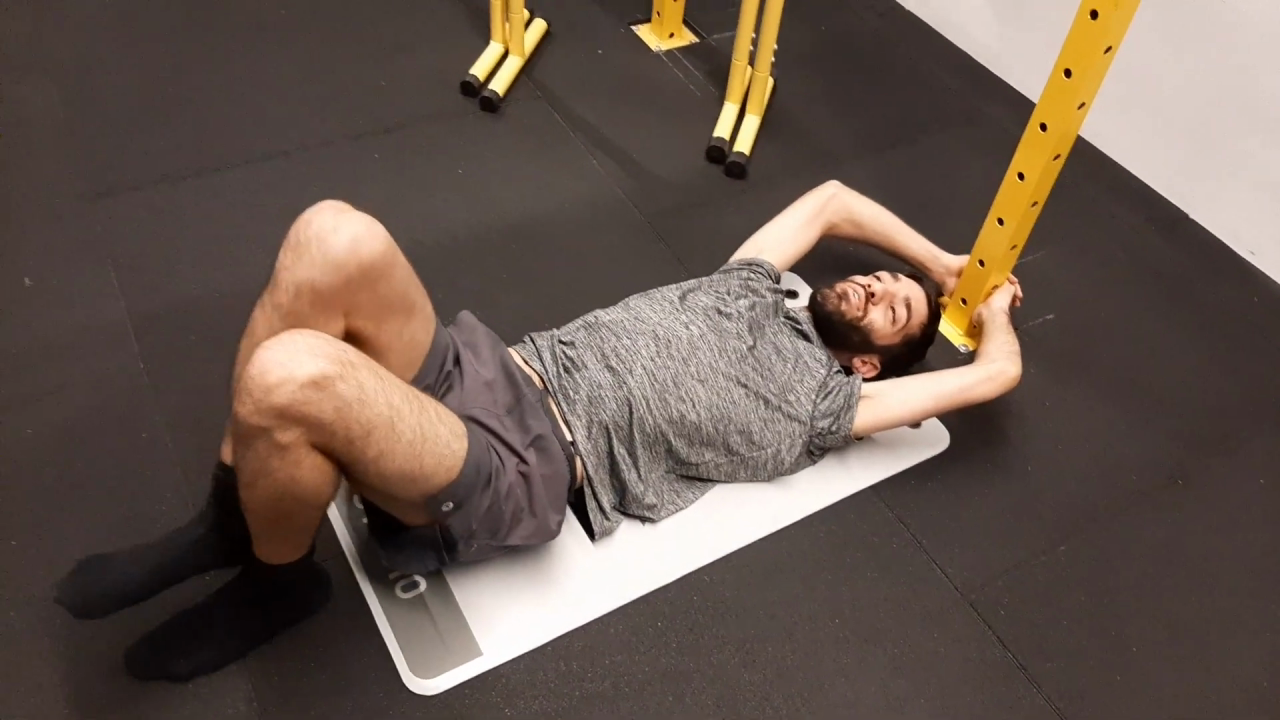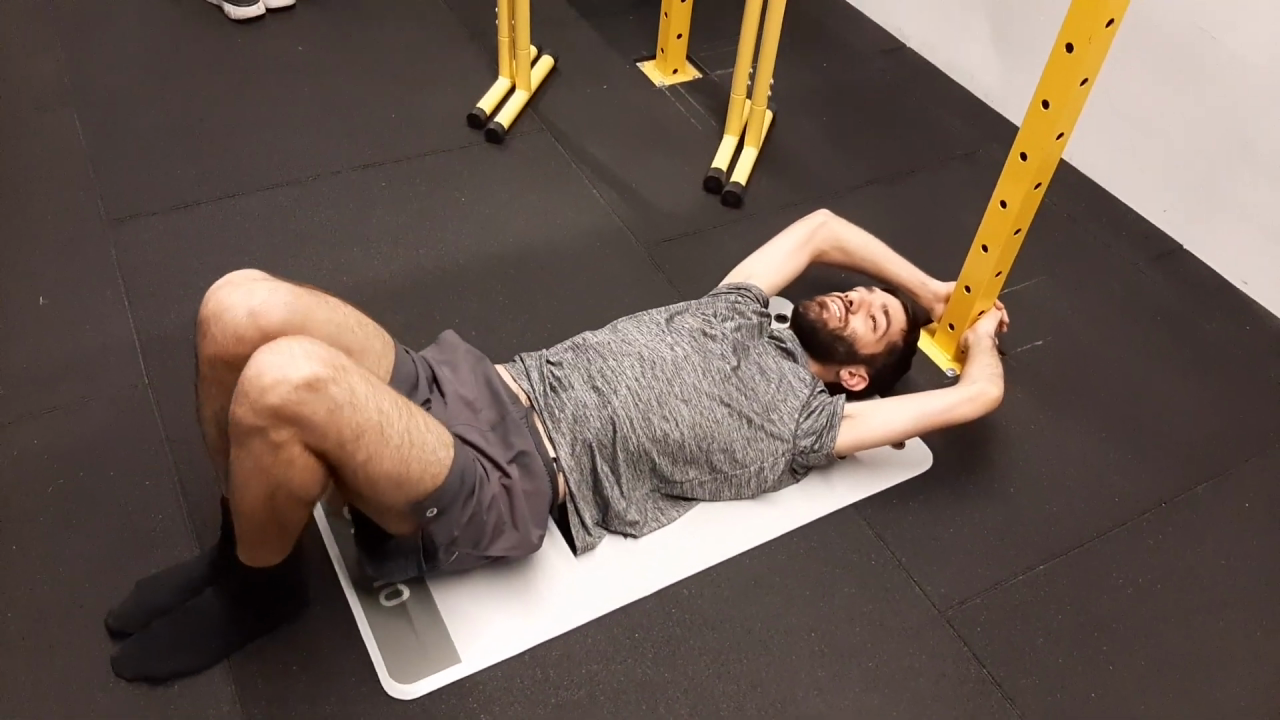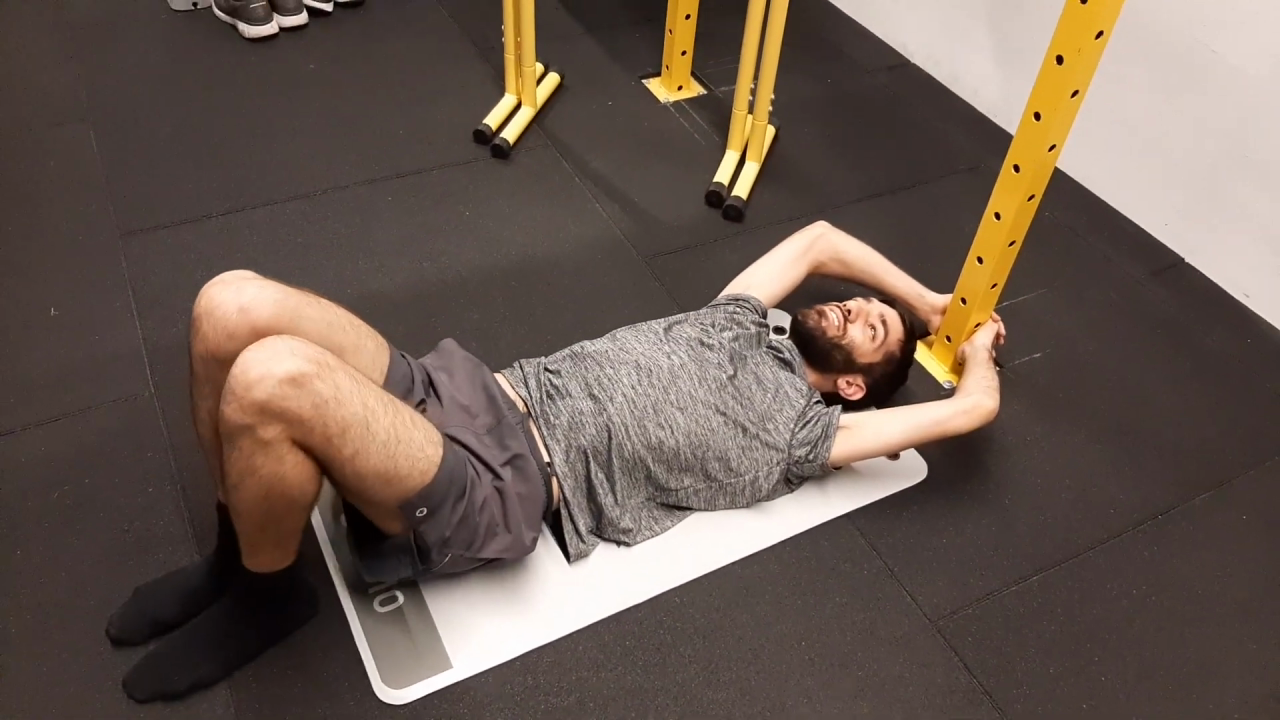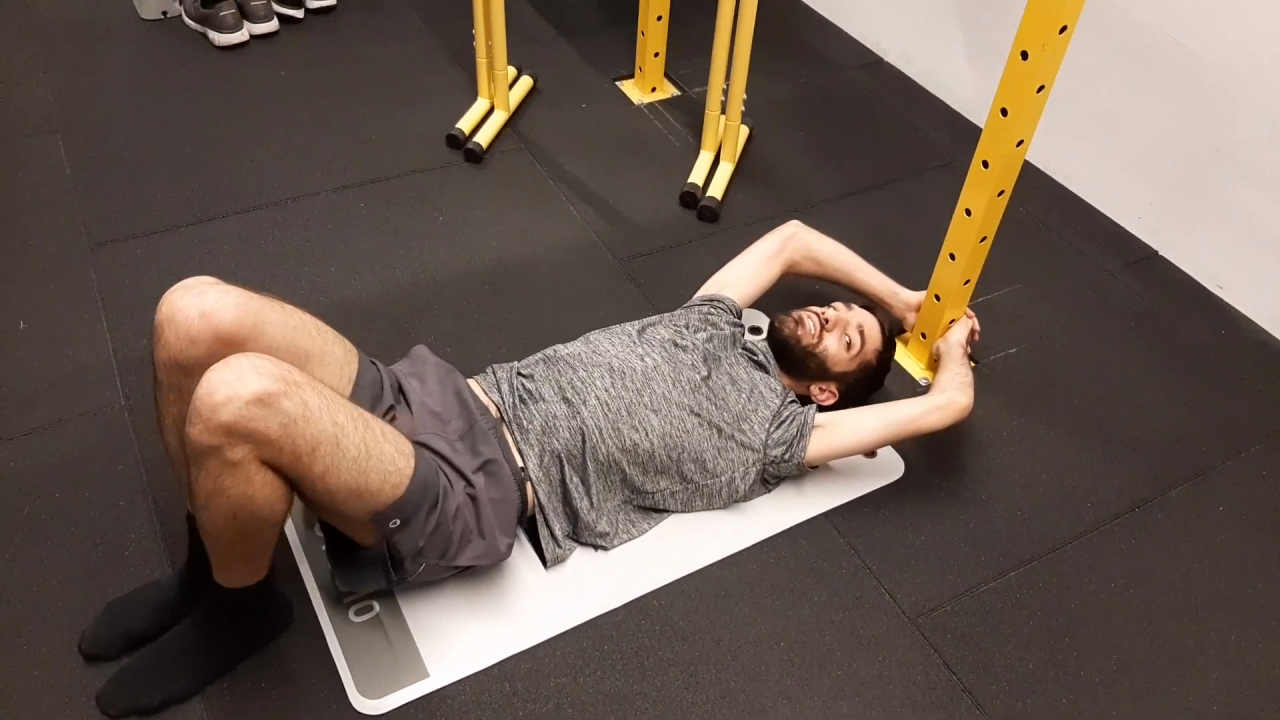
dt=0.5s
person 1, frame 1
left shoulder: (824, 402)
right shoulder: (754, 293)
left elbow: (993, 374)
right elbow: (831, 197)
right wrist: (942, 259)
left hip: (520, 472)
right hip: (492, 372)
left knee: (290, 379)
right knee: (339, 243)
left ankle: (278, 581)
right ankle: (229, 519)
person 1, frame 2
left shoulder: (809, 421)
right shoulder: (739, 316)
left elbow: (977, 394)
right elbow: (822, 227)
right wrist: (933, 287)
left hip: (502, 487)
right hip: (475, 389)
left knee: (289, 377)
right knee: (241, 311)
left ankle: (256, 588)
right ankle: (239, 542)
person 1, frame 3
left shoulder: (803, 432)
right shoulder: (740, 327)
left elbow: (971, 407)
right elbow: (819, 237)
right wrist: (931, 298)
left hip: (493, 492)
right hip: (476, 395)
left knee: (272, 381)
right knee: (234, 308)
left ankle: (263, 594)
right ankle: (237, 550)
person 1, frame 4
left shoulder: (779, 433)
right shoulder: (716, 327)
left elbow: (944, 403)
right elbow: (792, 237)
right wrist: (903, 296)
left hip: (472, 496)
right hip: (446, 399)
left knee: (239, 399)
right knee: (196, 317)
left ankle: (237, 606)
right ankle: (209, 561)
